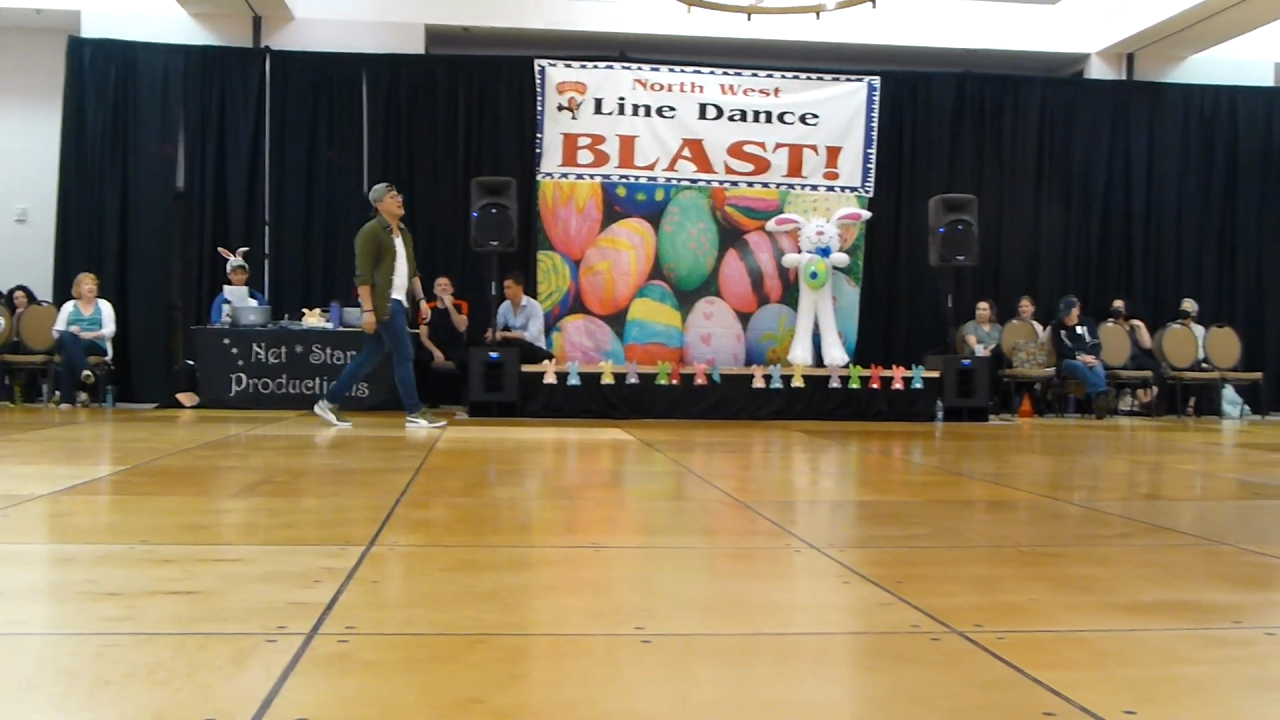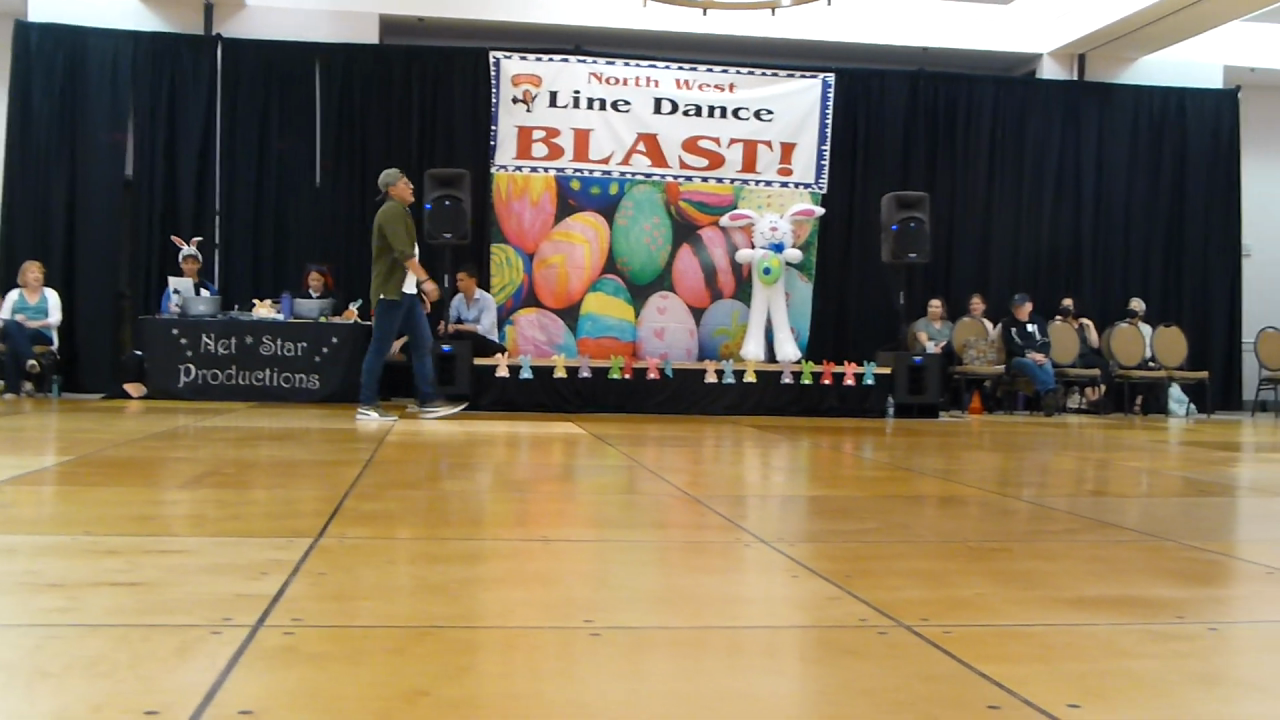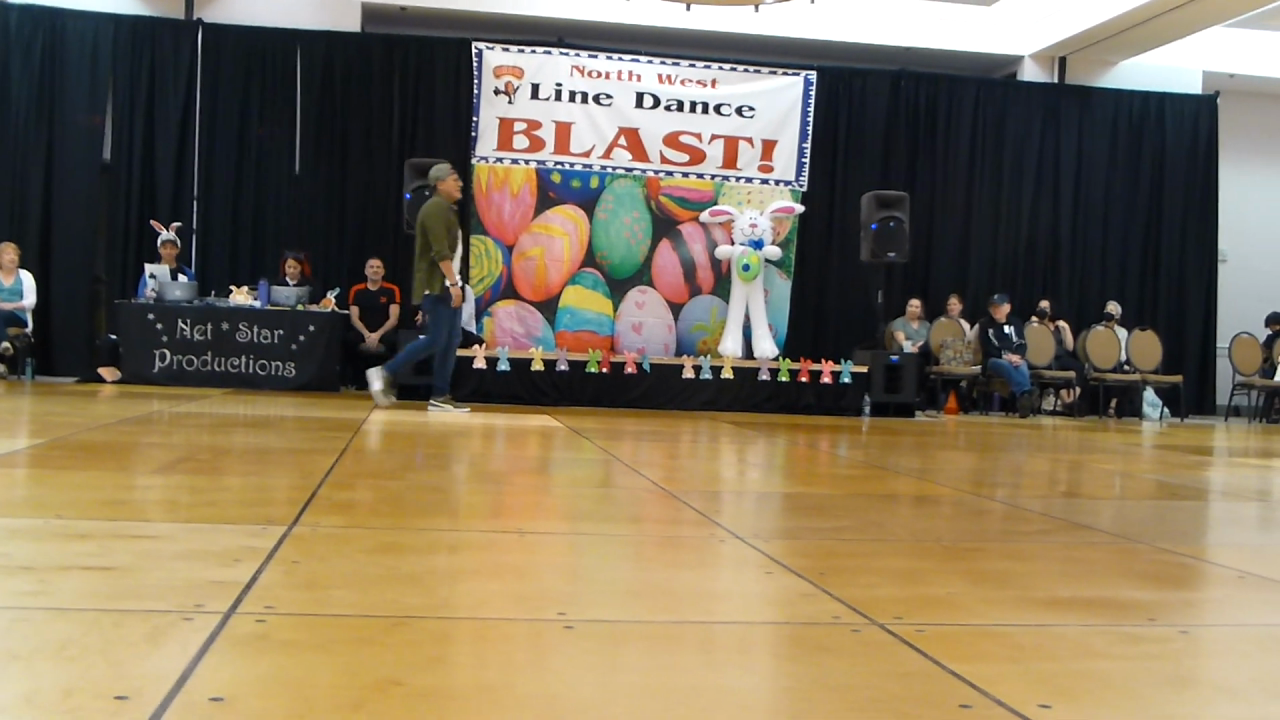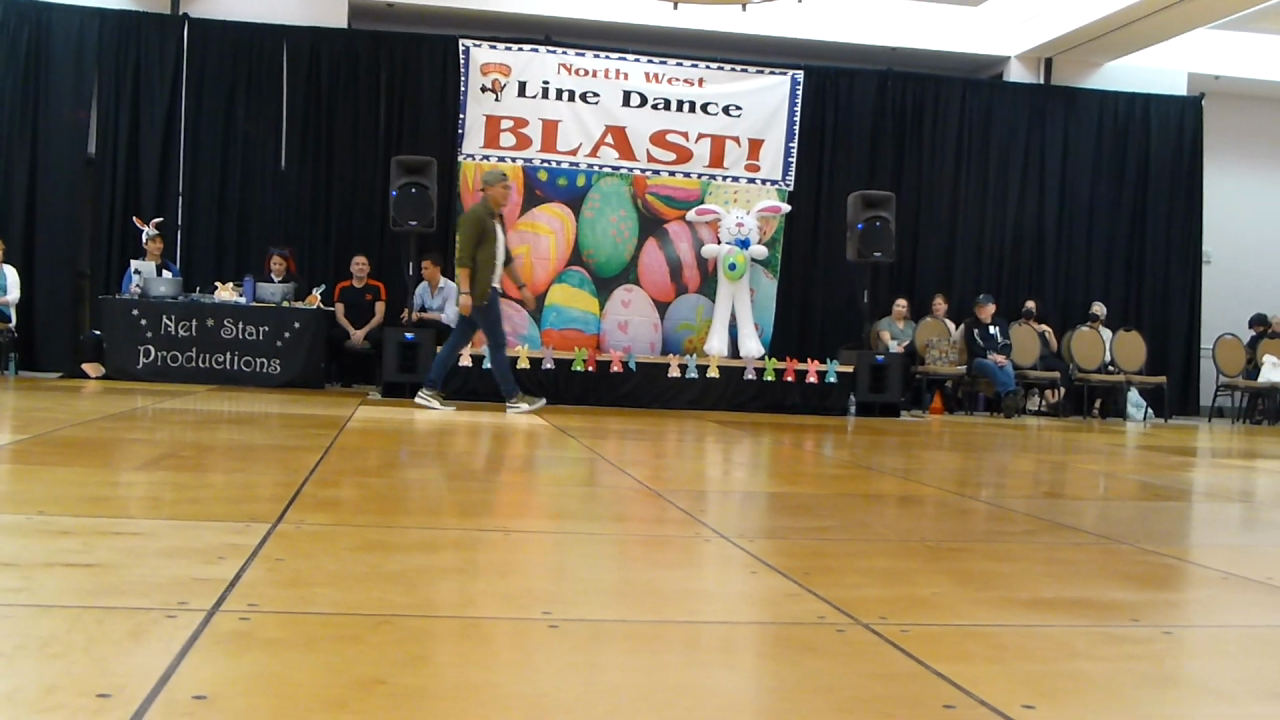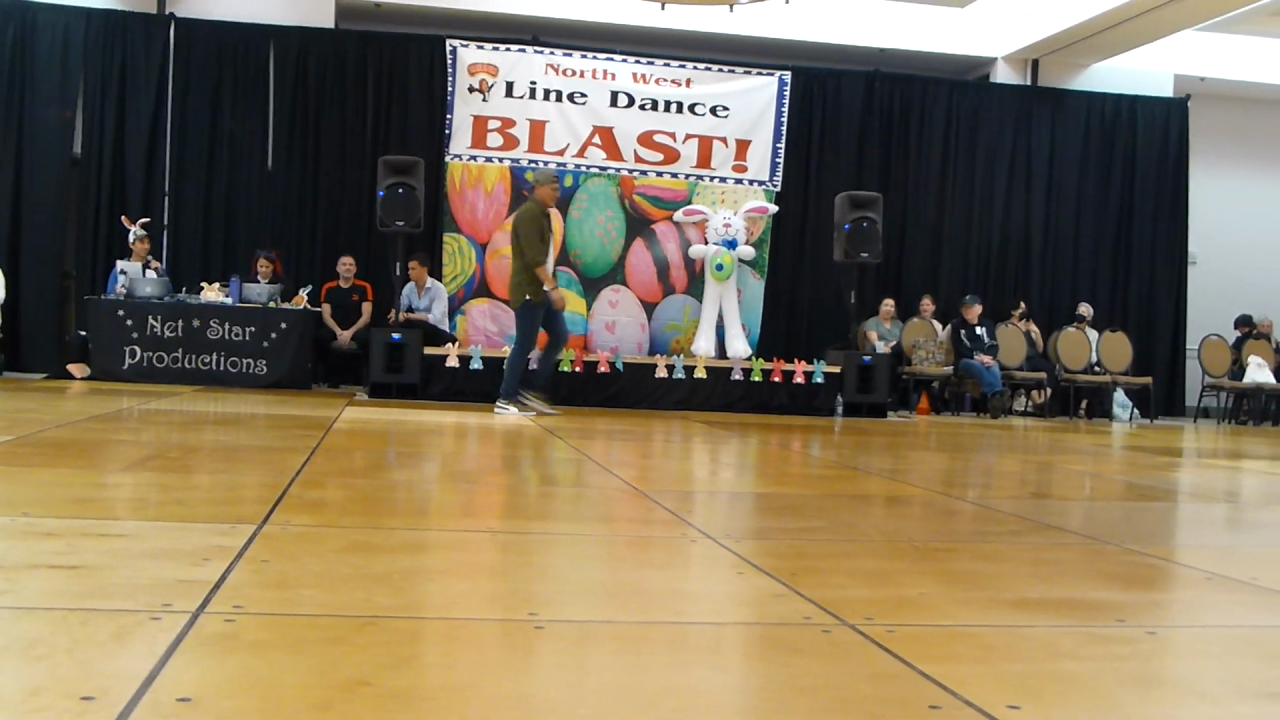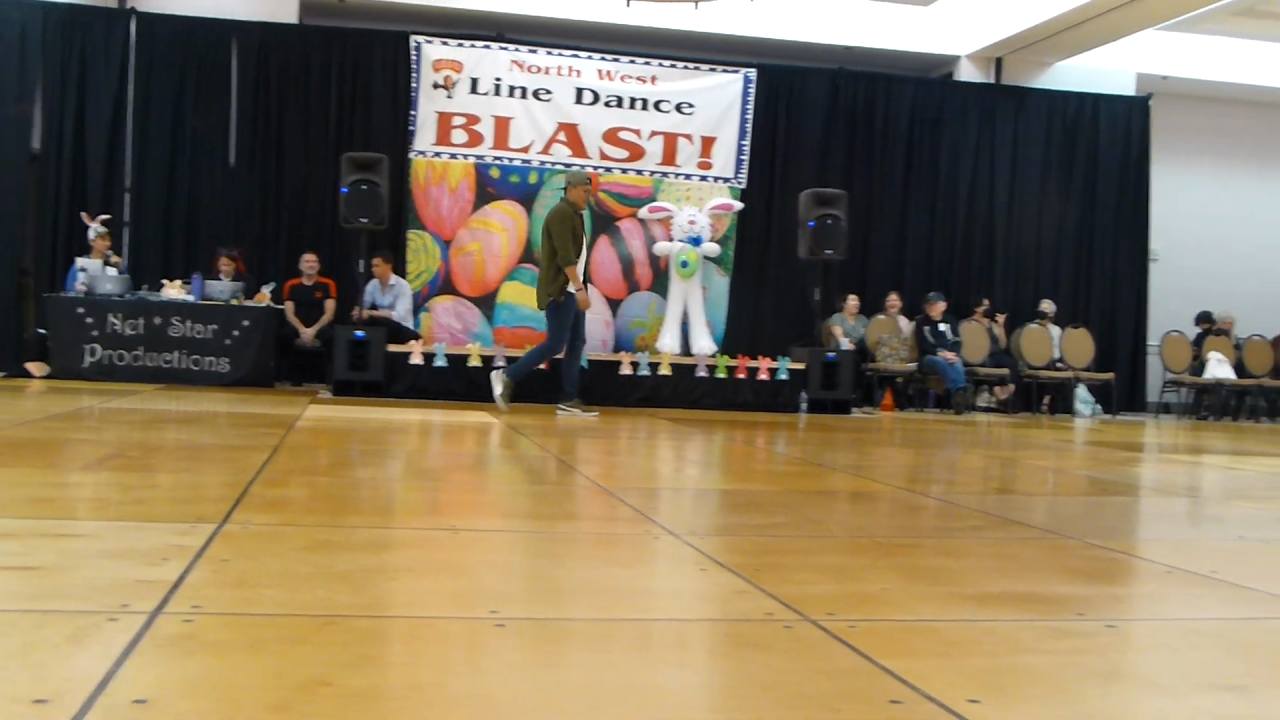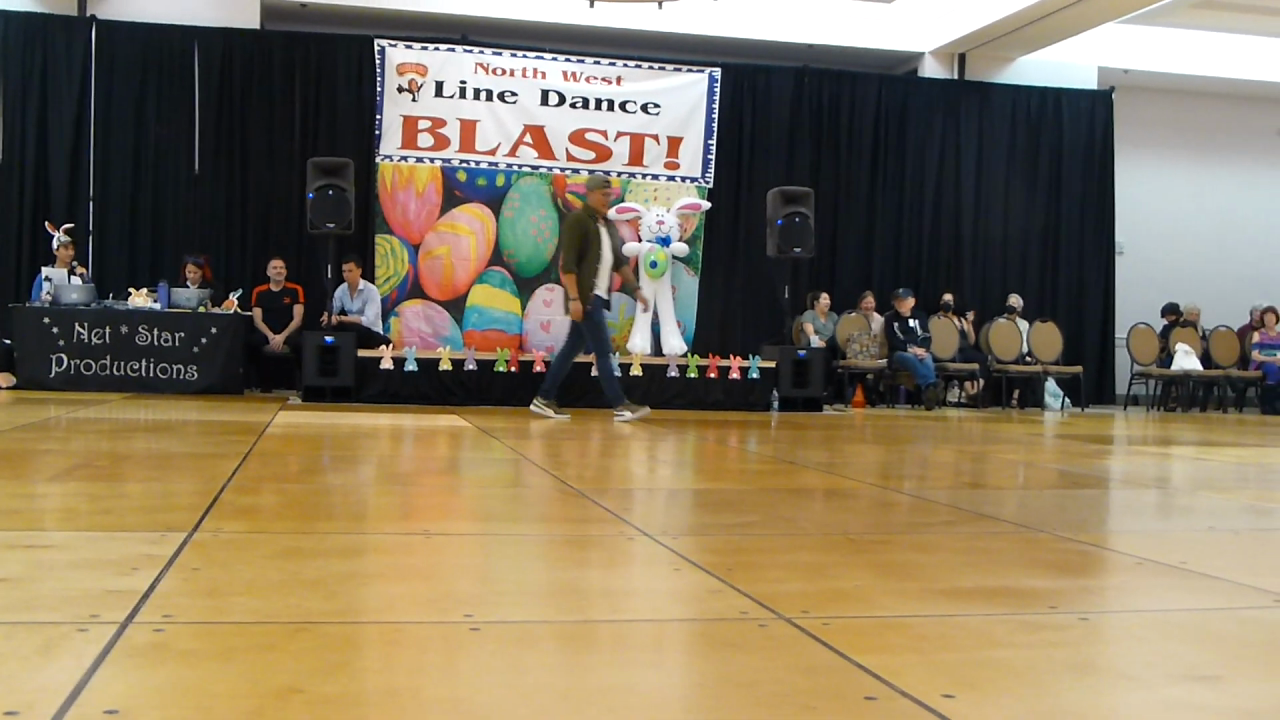
dt=0.4s
person 1, frame 1
left shoulder: (403, 233)
right shoulder: (371, 232)
left elbow: (411, 271)
right elbow: (362, 275)
left wrist: (421, 299)
right wrist: (368, 310)
left hip: (397, 303)
right hip: (383, 305)
left knee: (368, 358)
right knee: (404, 356)
left ankle: (329, 402)
right ankle: (414, 412)
person 1, frame 2
left shoulder: (400, 212)
right shoulder: (392, 212)
right elbow: (403, 252)
left wrist: (419, 285)
right wrist: (425, 280)
left hip: (406, 291)
right hip: (391, 292)
left knee: (423, 343)
right knee: (380, 347)
left ankle: (430, 402)
right ankle: (367, 405)
person 1, frame 3
left shoulder: (445, 209)
right shoulder: (436, 208)
right elbow: (440, 251)
right wrist: (454, 283)
left hip: (447, 285)
right hip: (437, 286)
left knee: (451, 340)
right knee: (435, 340)
left ankle: (440, 396)
right ankle: (384, 373)
person 1, frame 4
left shoulder: (497, 218)
right shoulder: (474, 216)
left elbow: (505, 258)
right elbow: (463, 258)
left wrist: (522, 287)
right wrist: (464, 292)
left hip: (487, 289)
right hip: (479, 290)
left knee: (458, 340)
right knee: (498, 342)
left ankle: (430, 390)
right ankle: (512, 397)
person 1, frame 5
left shoulder: (542, 214)
right shoulder: (529, 214)
right elbow: (534, 257)
left wrist: (552, 287)
right wrist: (555, 287)
left hip: (541, 290)
right hip: (530, 291)
left knee: (560, 337)
right knee: (525, 343)
left ankle: (534, 390)
right ankle: (506, 399)
person 1, frame 6
left shoulder: (573, 215)
right shoulder: (561, 214)
right elbow: (565, 256)
right wrist: (580, 288)
left hip: (570, 291)
right hip: (559, 292)
left knee: (576, 344)
right knee: (555, 344)
left ankle: (568, 400)
right ankle: (506, 377)
person 1, frame 7
left shoulder: (606, 223)
right shoulder: (576, 221)
left elbow: (618, 259)
right elbow: (567, 264)
left wrist: (636, 289)
right wrist: (574, 298)
left hip: (597, 296)
right hip: (584, 297)
left knee: (572, 348)
right knee: (602, 349)
left ankle: (544, 399)
right ankle: (619, 405)
